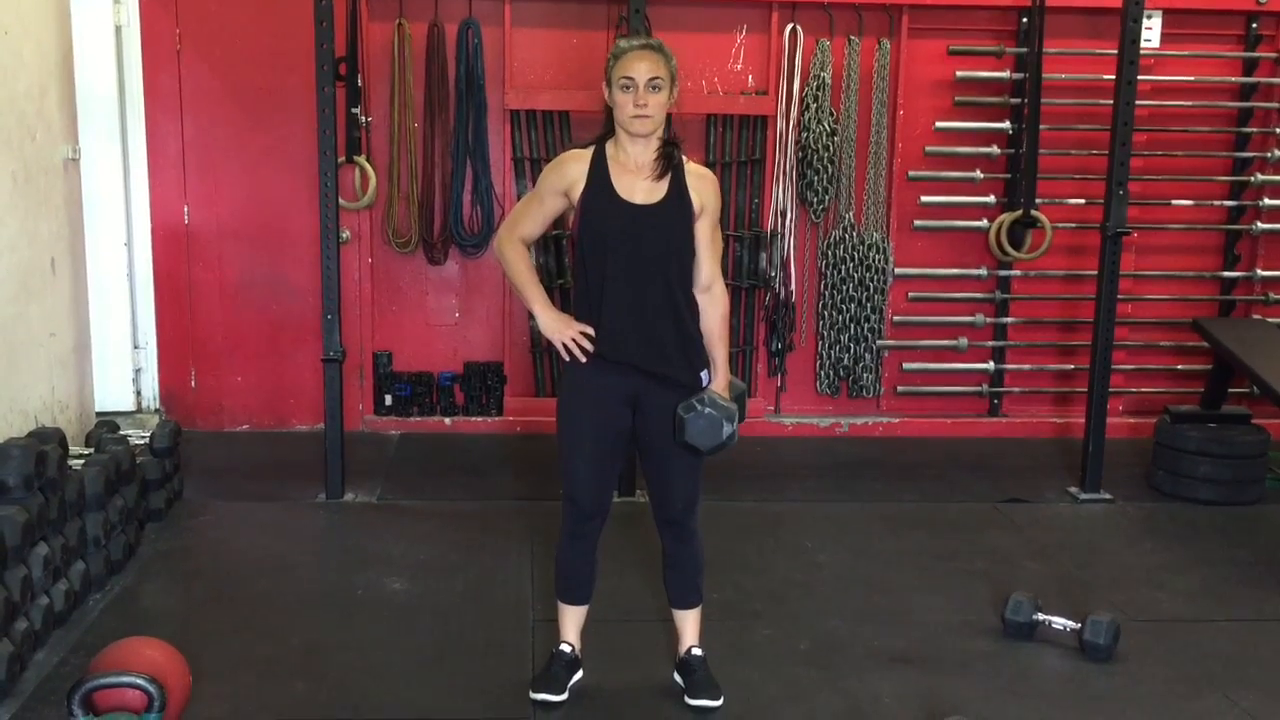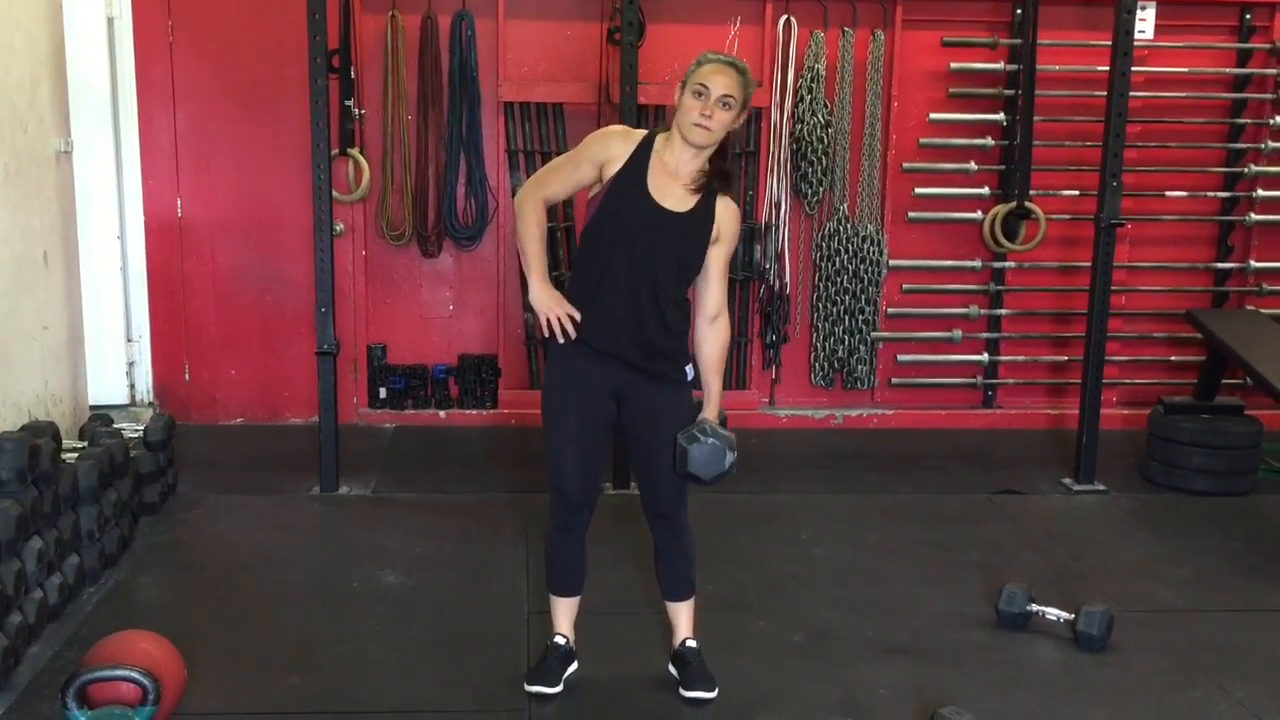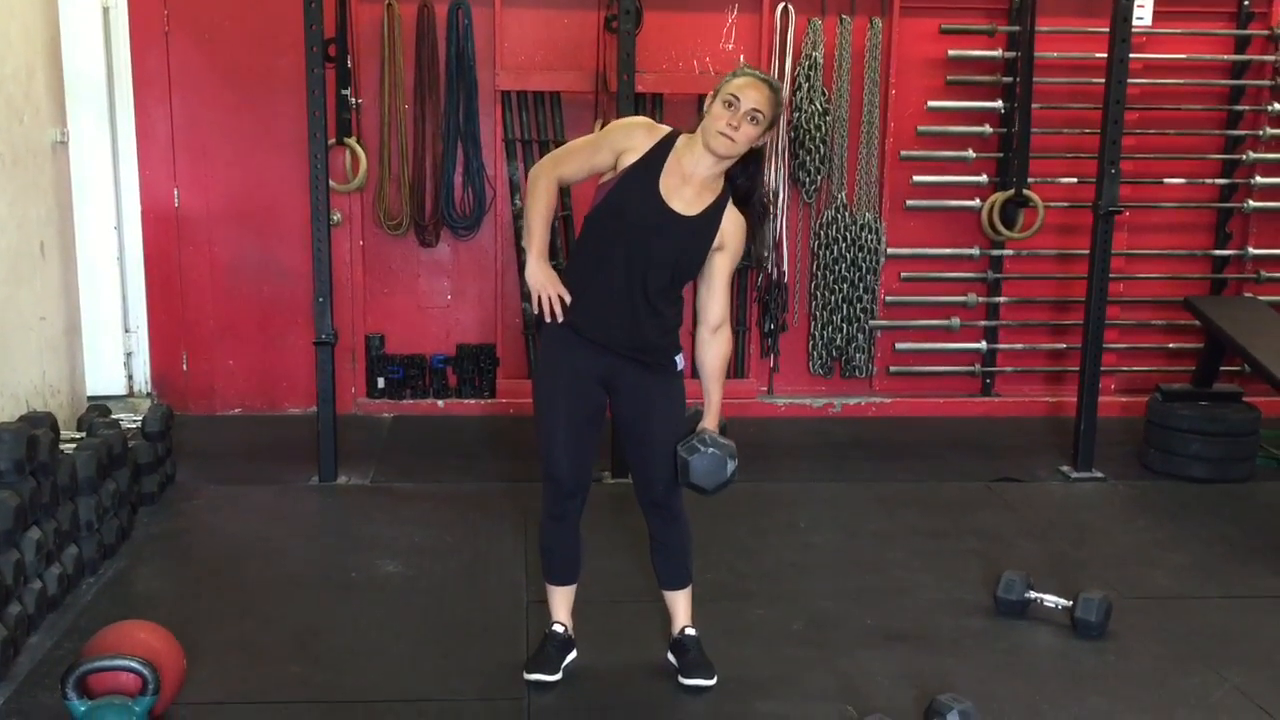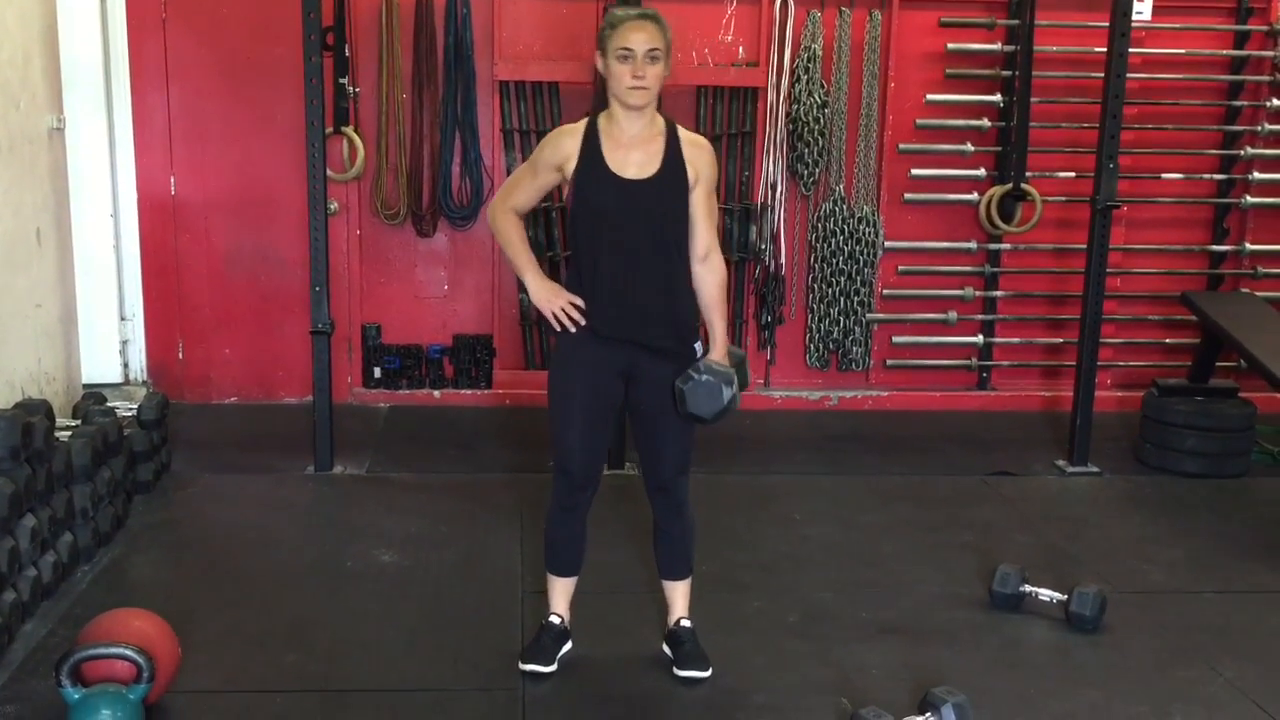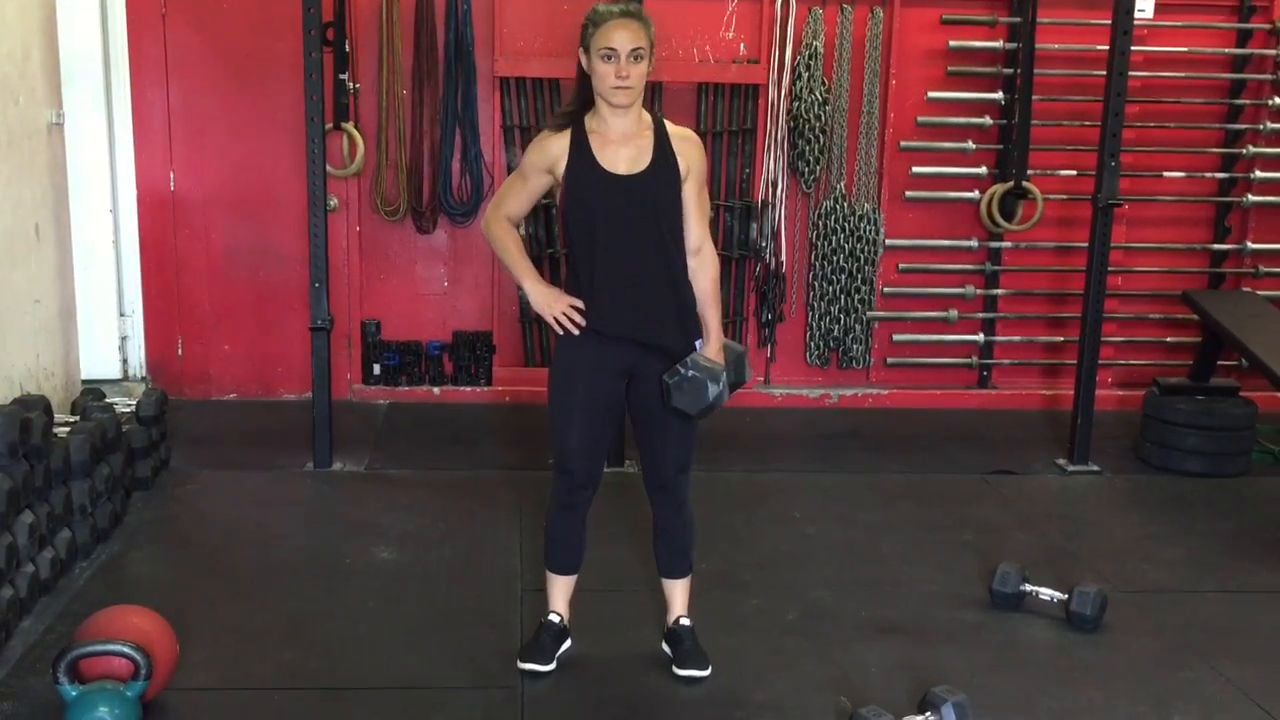
dt=0.7s
person 1, frame 1
left shoulder: (698, 184)
right shoulder: (576, 170)
left elbow: (709, 287)
right elbow: (511, 238)
left wrist: (722, 375)
right wrist: (545, 315)
left hip: (675, 376)
right hip: (595, 371)
left knee: (677, 515)
right knee: (582, 512)
left ankle: (690, 654)
right ankle: (567, 652)
person 1, frame 2
left shoulder: (723, 212)
right shoulder: (617, 147)
left elbow: (712, 314)
right elbow: (532, 196)
left wrist: (713, 404)
right wrist: (539, 286)
left hip: (661, 373)
right hip: (582, 359)
left knee: (667, 507)
right knee: (571, 501)
left ankle: (684, 645)
right ankle: (561, 641)
person 1, frame 3
left shoulder: (730, 223)
right shoulder: (637, 138)
left elbow: (714, 325)
right elbow: (547, 173)
left wrist: (712, 416)
right wrist: (536, 261)
left hip: (650, 362)
right hip: (571, 344)
left knee: (662, 496)
right knee: (563, 489)
left ankle: (684, 634)
right ankle: (559, 630)
person 1, frame 4
left shoulder: (695, 153)
right shoulder: (570, 144)
left elbow: (705, 257)
right elbow: (505, 208)
left wrist: (718, 345)
right wrist: (535, 282)
left hip: (669, 346)
right hip: (588, 341)
left knee: (669, 484)
right knee: (573, 480)
left ankle: (679, 625)
right ankle: (557, 622)
person 1, frame 5
left shoulder: (683, 147)
right shoulder: (559, 145)
left elbow: (699, 251)
right elbow: (498, 218)
left wrist: (714, 339)
right wrist: (535, 287)
left hip: (668, 344)
right hip: (589, 341)
left knee: (669, 483)
right knee: (574, 480)
left ankle: (678, 624)
right ankle: (555, 620)
